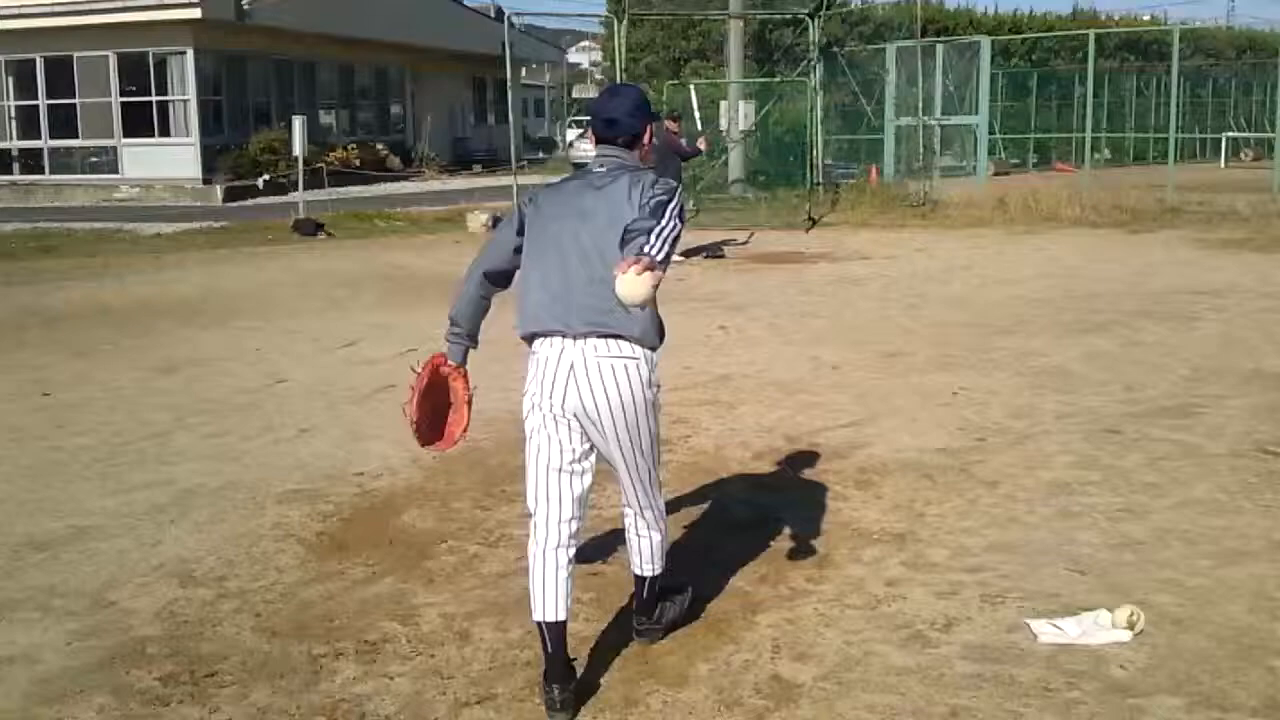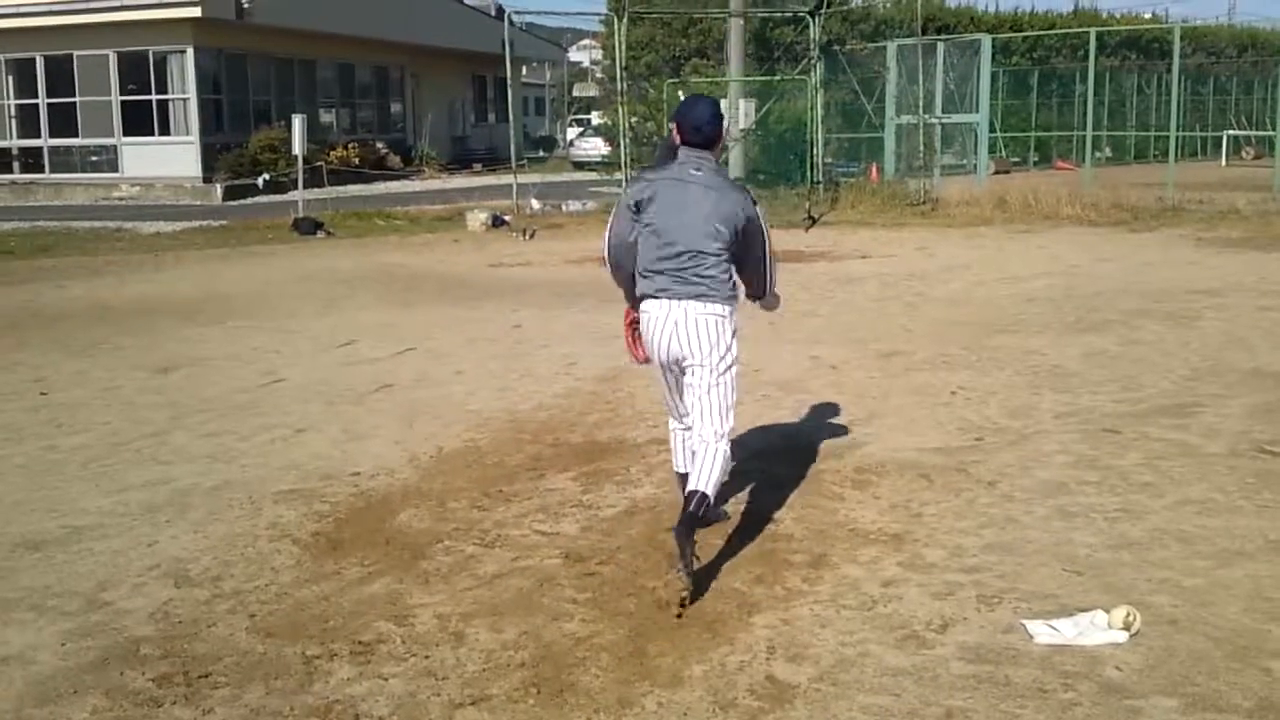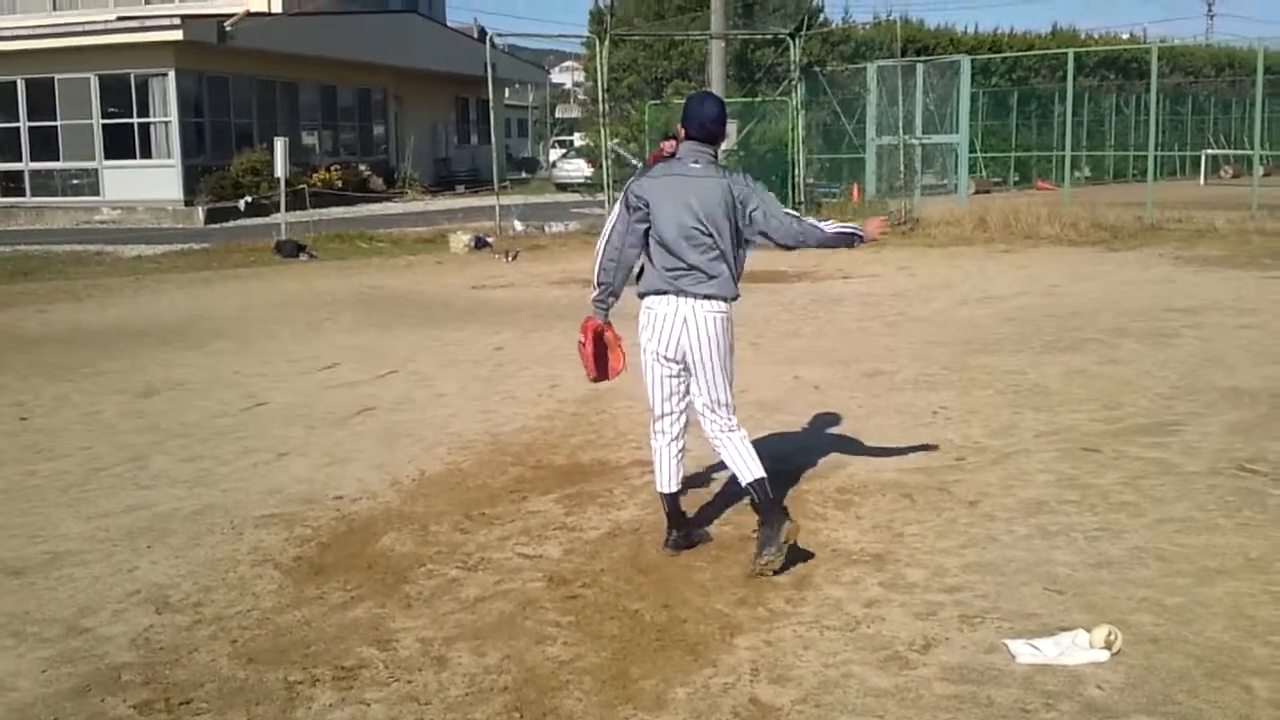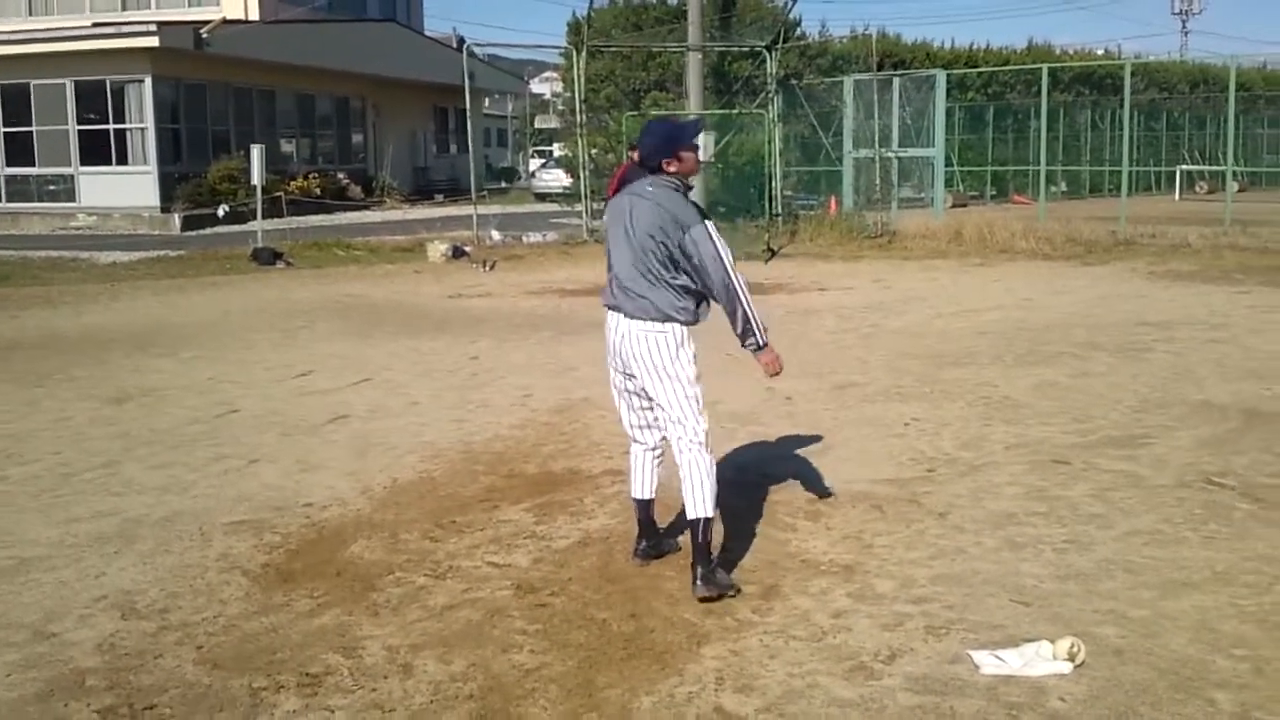
dt=1s
person 1, frame 1
left shoulder: (544, 199)
right shoulder: (659, 192)
left elbow: (486, 270)
right elbow: (660, 235)
left wrist: (457, 345)
right wrist: (646, 260)
left hip: (547, 364)
right hip: (618, 362)
left knee: (551, 521)
right knee: (644, 500)
right ankle: (651, 608)
person 1, frame 2
left shoulder: (645, 186)
right shoulder: (739, 197)
left elbow: (617, 252)
right elbow: (756, 259)
left wrist: (635, 297)
right wrist: (765, 293)
left hip: (663, 315)
right hip: (712, 317)
left knee: (683, 417)
right knee: (714, 434)
left ankle: (694, 503)
right ankle: (689, 529)
person 1, frame 3
left shoulder: (647, 182)
right shoulder: (735, 186)
left elbow: (615, 249)
right elbow: (792, 228)
left wrist: (600, 307)
right wrist: (858, 233)
left hip: (659, 312)
right hip: (711, 314)
left knee: (667, 425)
right knee: (722, 421)
left ankle: (677, 526)
right ankle: (770, 512)
person 1, frame 4
left shoulder: (622, 202)
right shoulder: (685, 213)
right elbow: (723, 282)
right wrist: (758, 343)
left hip: (621, 328)
right hip: (661, 335)
left knee: (644, 439)
right knee: (692, 446)
left ankle: (647, 536)
right ankle: (704, 569)
